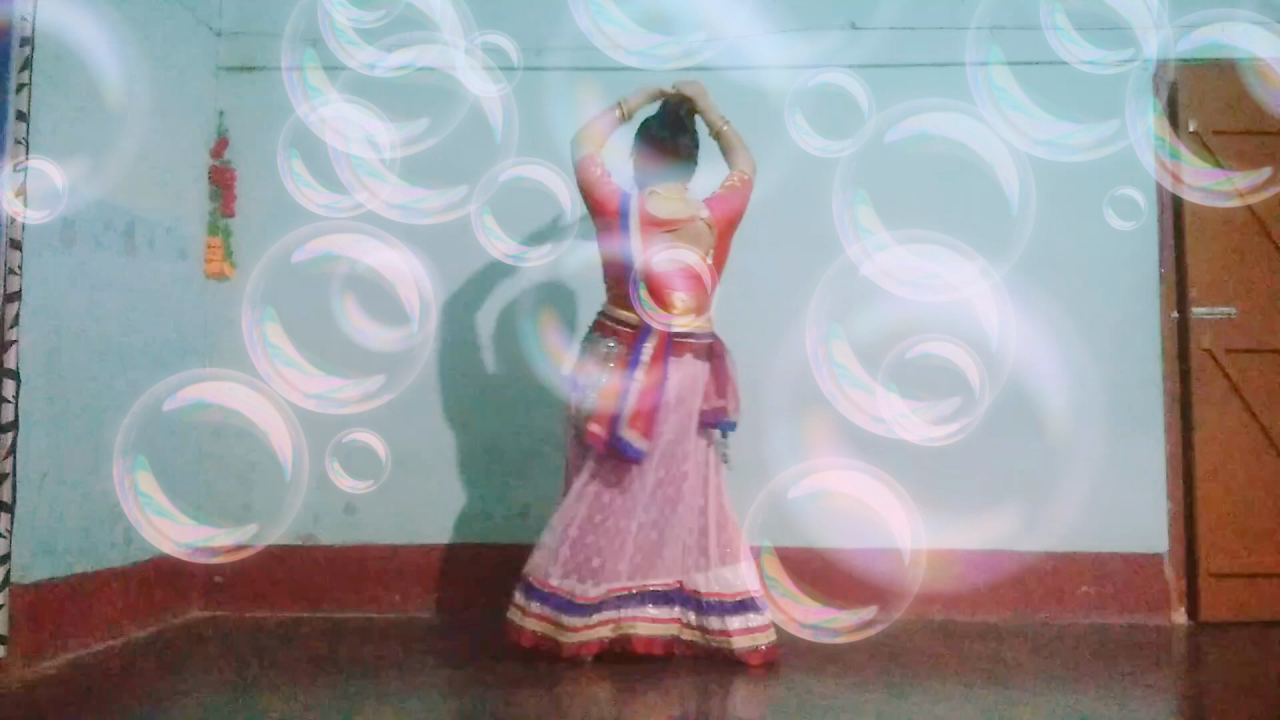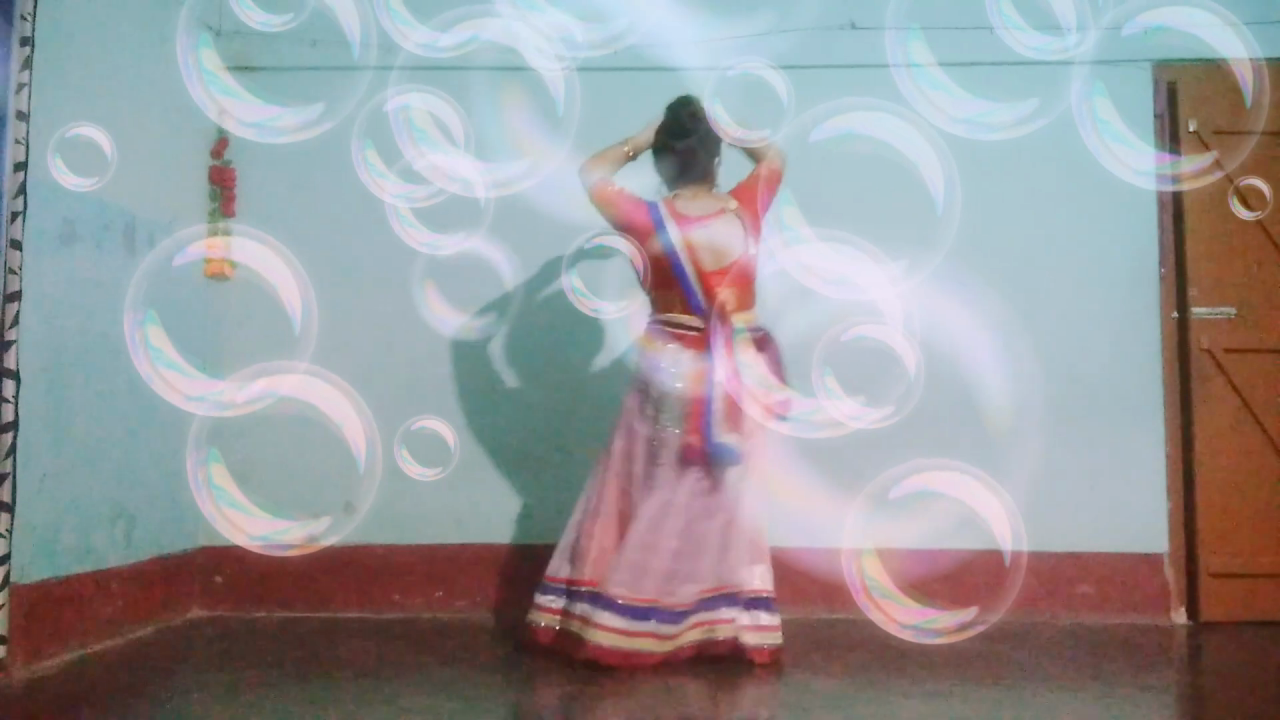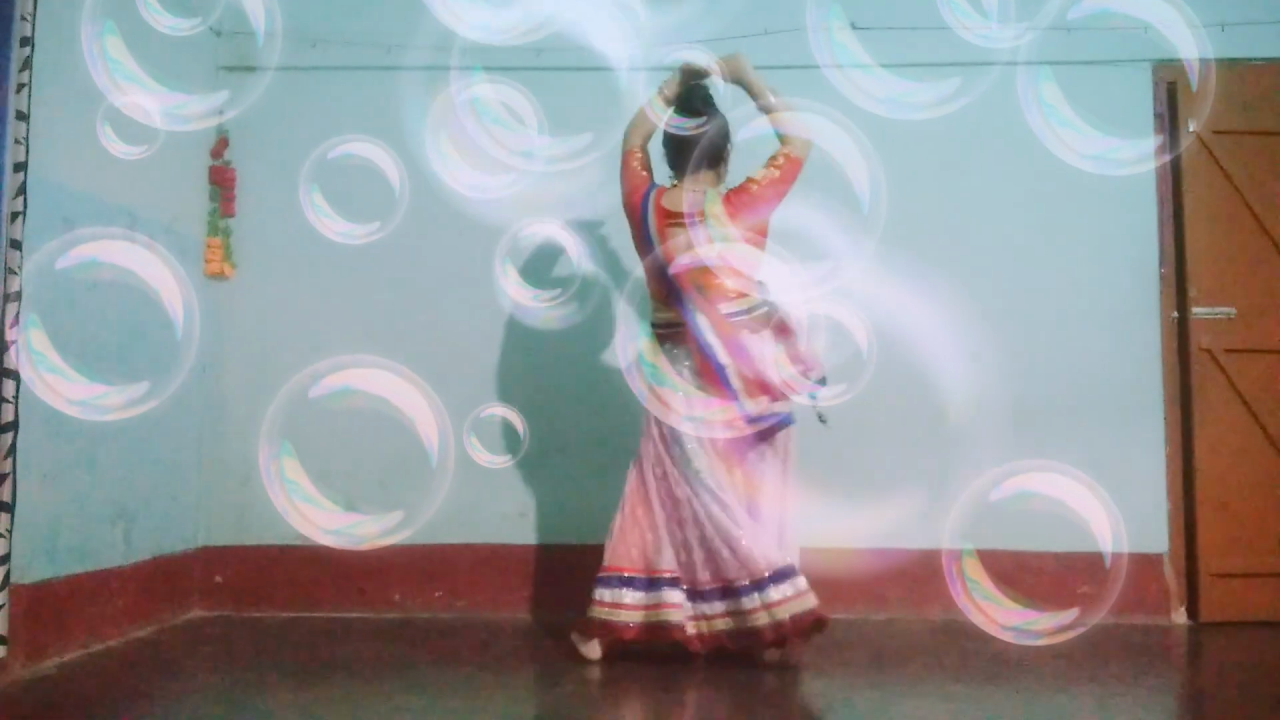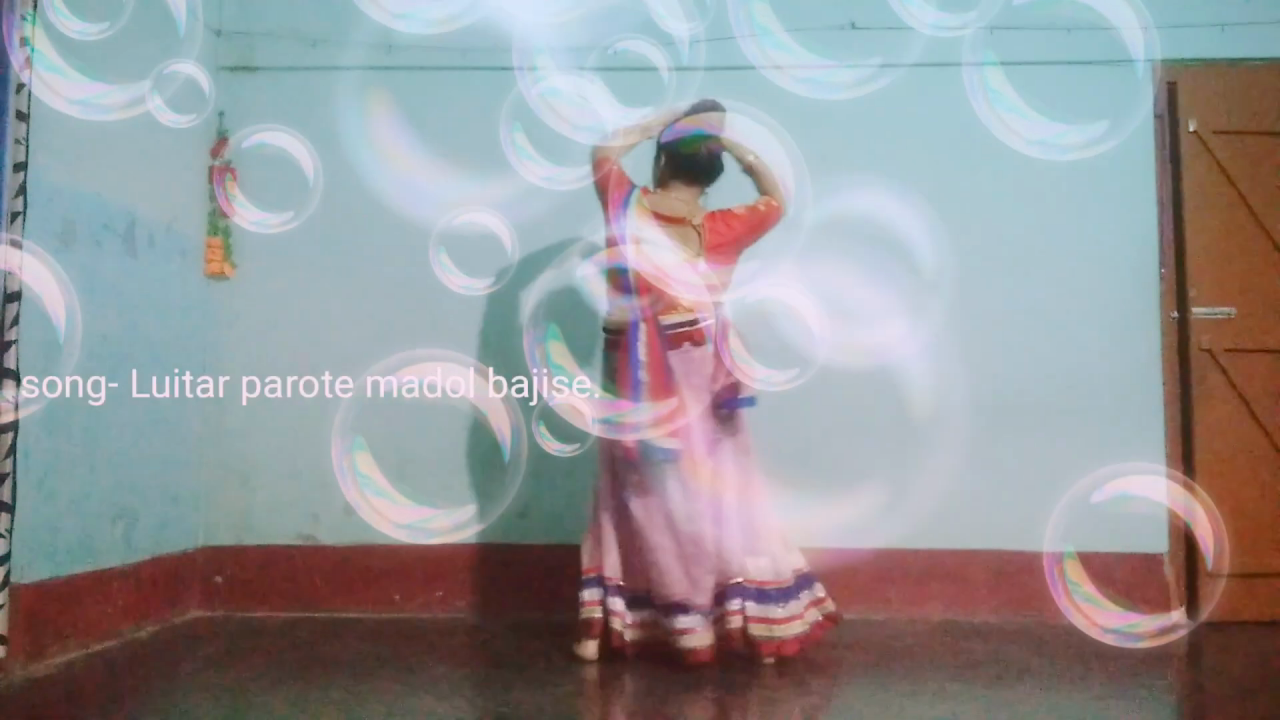
dt=0.4s
person 1, frame 1
left shoulder: (618, 212)
right shoulder: (717, 218)
left elbow: (583, 145)
right elbow: (744, 165)
left wrist: (636, 101)
right wrist: (707, 109)
left hip: (613, 373)
right hip: (684, 380)
left knee: (599, 503)
right knee: (693, 503)
left ankle: (576, 626)
right ankle: (743, 633)
person 1, frame 2
left shoulder: (646, 220)
right shoulder: (744, 213)
left elbow: (590, 177)
right elbow: (774, 160)
left wrist: (642, 140)
right wrist: (722, 136)
left hip: (669, 378)
right hip: (734, 379)
left knee: (638, 501)
right knee: (728, 506)
left ankle: (600, 630)
right ankle: (750, 634)
person 1, frame 3
left shoulder: (644, 203)
right shoulder: (743, 209)
left elbow: (632, 142)
right elbow: (798, 146)
left wrist: (670, 91)
right wrist: (751, 85)
left hip: (683, 371)
right hip: (751, 367)
left knee: (663, 493)
right knee: (753, 495)
left ankle: (602, 629)
right ankle: (766, 625)
person 1, frame 4
left shoulder: (623, 206)
right shoulder: (721, 231)
left elbow: (603, 153)
right elbow: (779, 199)
left wrist: (663, 123)
right wrist: (735, 144)
left hip: (632, 377)
right hip: (699, 378)
left knee: (630, 500)
right knee: (722, 497)
left ankle: (599, 630)
right ankle: (765, 627)
